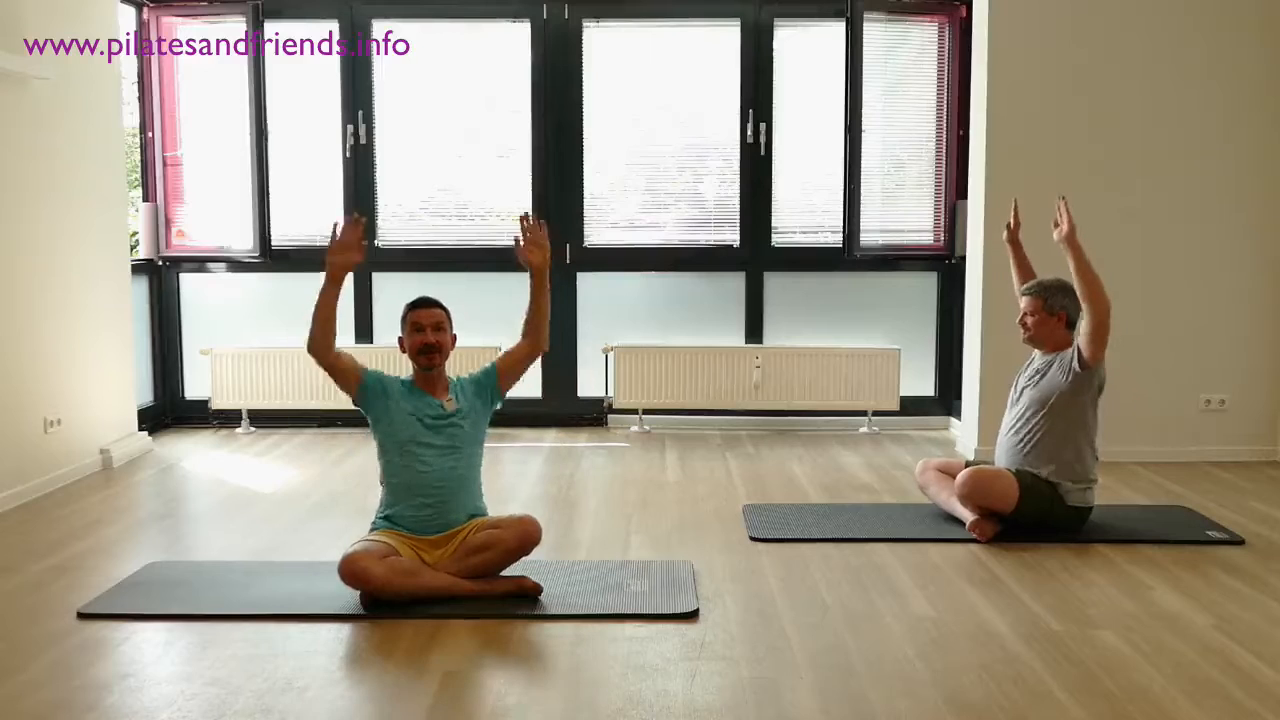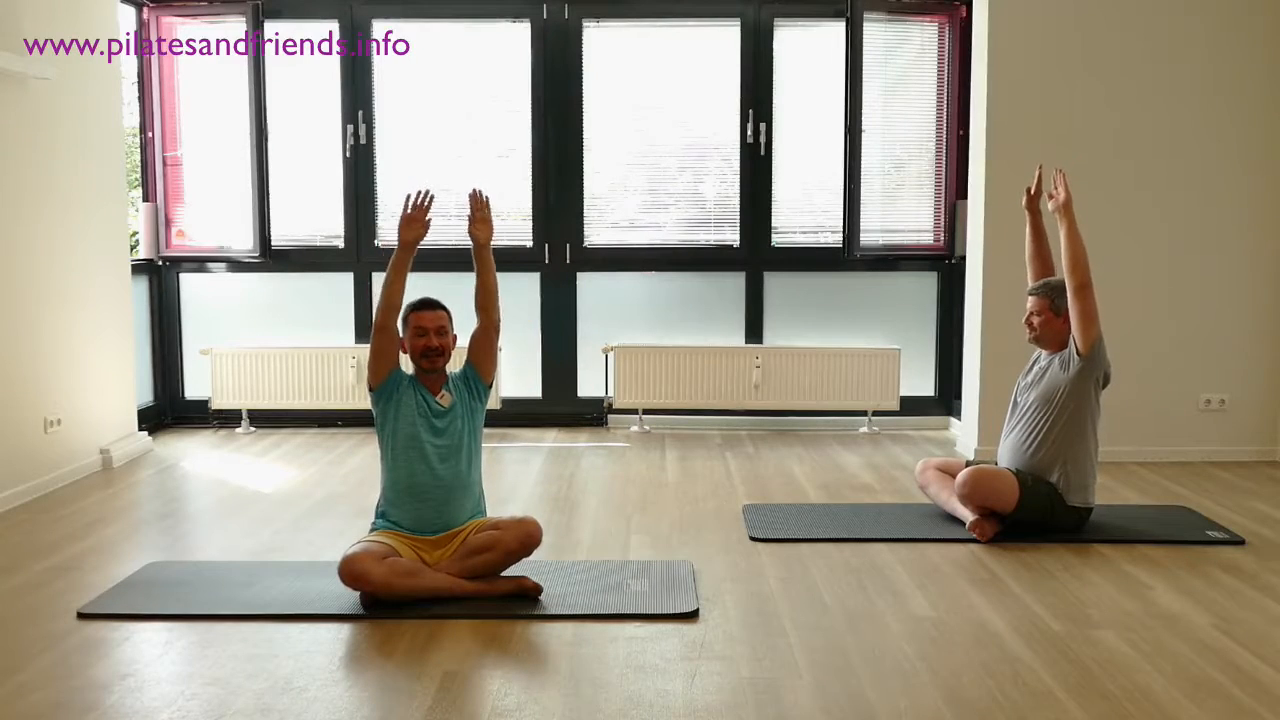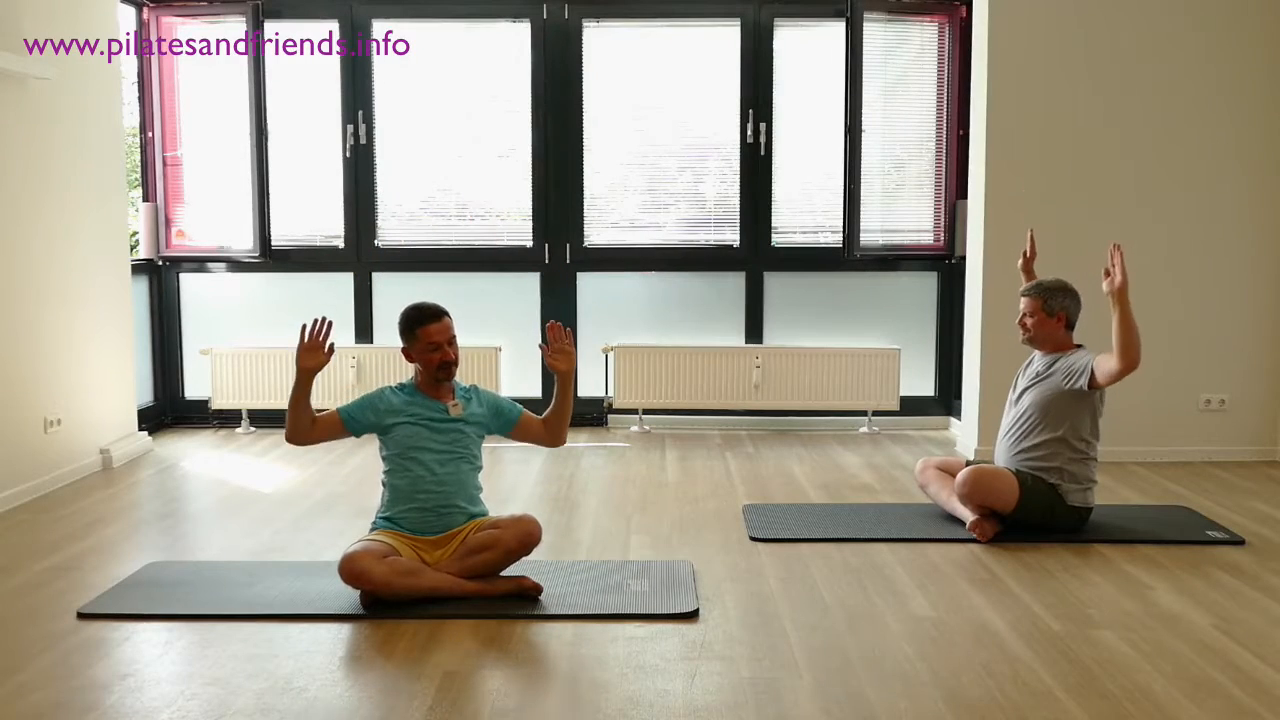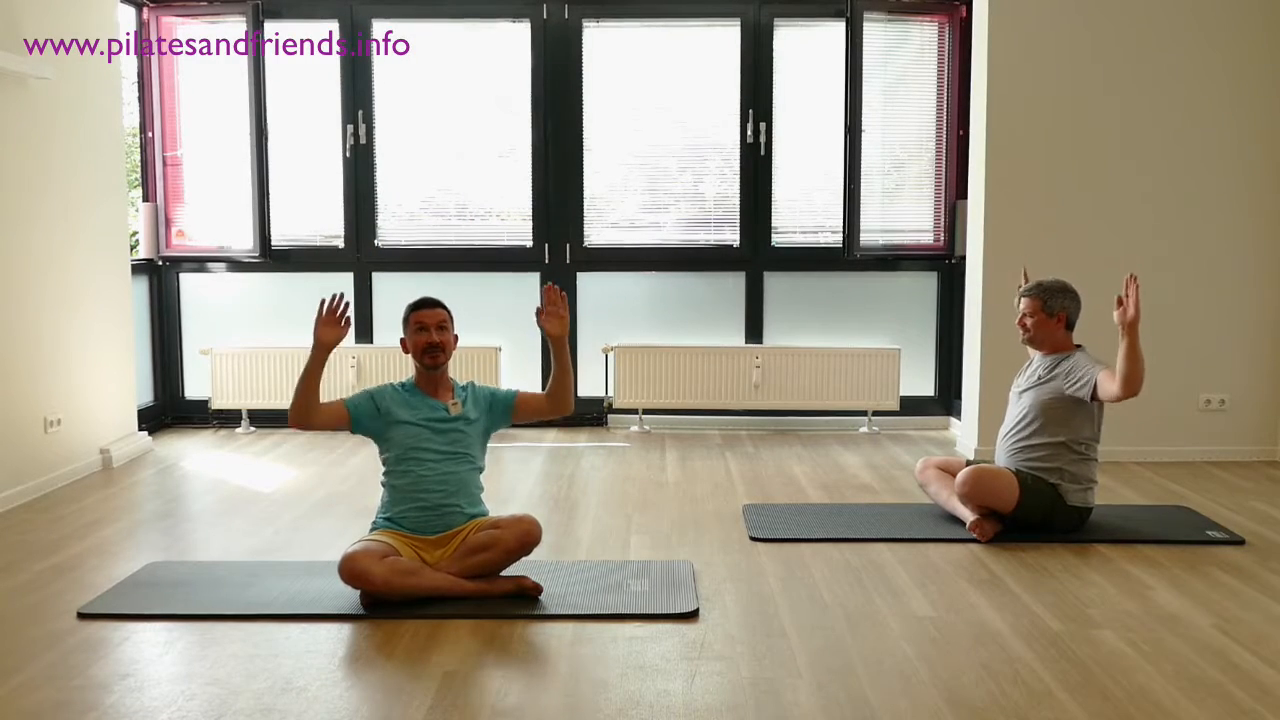
dt=1s
person 1, frame 1
left shoulder: (477, 393)
right shoulder: (384, 396)
left elbow: (534, 344)
right elbow: (321, 347)
left wrist: (538, 272)
right wrist: (335, 275)
left hip: (465, 534)
right hip: (398, 537)
left knee: (526, 530)
right knee: (354, 567)
left ankle: (402, 582)
right ankle: (493, 585)
person 1, frame 2
left shoulder: (470, 390)
right shoulder: (392, 393)
left elbow: (490, 322)
right elbow: (381, 323)
left wrist: (482, 249)
right wrist: (405, 247)
left hip: (467, 534)
right hip: (398, 538)
left knee: (527, 532)
right knee: (354, 568)
left ankle: (402, 582)
right ankle: (495, 587)
person 1, frame 3
left shoulder: (481, 402)
right shoulder: (384, 403)
left elbow: (553, 436)
right elbow: (299, 435)
left wrist: (564, 379)
right wrist: (305, 378)
left hip: (467, 533)
right hip: (399, 537)
left knee: (527, 529)
right knee: (355, 567)
left ankle: (400, 584)
right ankle: (493, 587)
person 1, frame 4
left shoulder: (482, 401)
right shoulder: (383, 402)
left elbow: (559, 405)
right elbow: (302, 417)
left wrist: (557, 340)
right wrist: (324, 349)
left hip: (467, 534)
right hip: (399, 538)
left knee: (527, 529)
right knee: (354, 566)
left ankle: (403, 585)
right ankle: (489, 587)
person 2, frame 1
left shoulder: (1079, 366)
right shoulder: (1042, 354)
left elbow: (1099, 312)
right elbow: (1032, 295)
left wrist: (1070, 244)
right wrist: (1013, 245)
left hip: (1059, 500)
right hip: (1016, 479)
left knee: (971, 482)
right knee: (927, 469)
left ankle: (983, 516)
right ankle: (979, 516)
person 2, frame 2
left shoulder: (1082, 361)
right shoulder: (1045, 351)
left elbow: (1079, 286)
right elbow: (1041, 279)
left wrist: (1064, 215)
right wrist: (1032, 214)
left hip: (1060, 501)
right hip: (1016, 479)
left knee: (971, 482)
right knee: (927, 470)
left ankle: (986, 515)
right ankle: (980, 516)
person 2, frame 3
left shoulder: (1078, 365)
right shoulder: (1041, 355)
left elbow: (1125, 363)
right elbow: (1036, 321)
left wrist: (1118, 299)
right wrist: (1027, 274)
left hip: (1058, 500)
right hip: (1014, 478)
left knee: (971, 481)
right knee: (927, 468)
left ankle: (991, 516)
right ankle: (976, 516)
person 2, frame 4
left shoulder: (1079, 369)
right shoulder: (1042, 356)
left elbow: (1127, 387)
left wrist: (1127, 329)
right wrist: (1026, 304)
left hip: (1058, 500)
right hip: (1013, 476)
left knee: (970, 480)
right knee: (927, 468)
left ankle: (986, 516)
right ankle: (976, 516)
